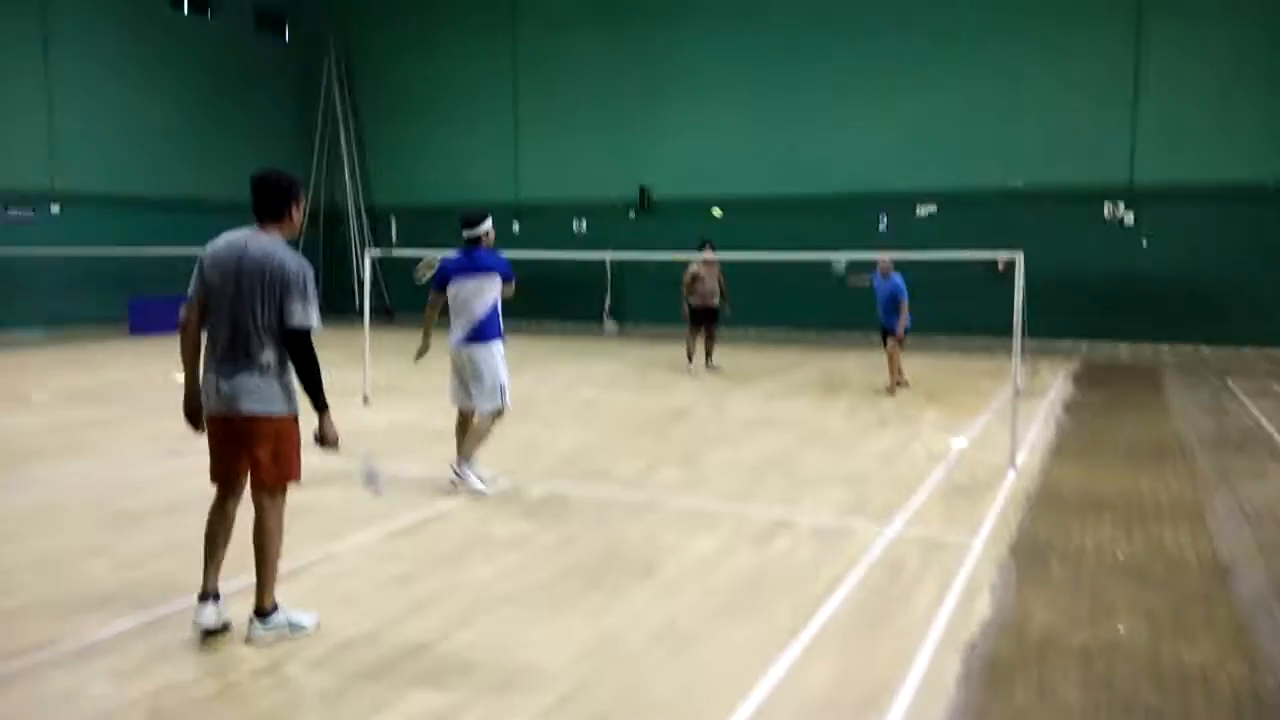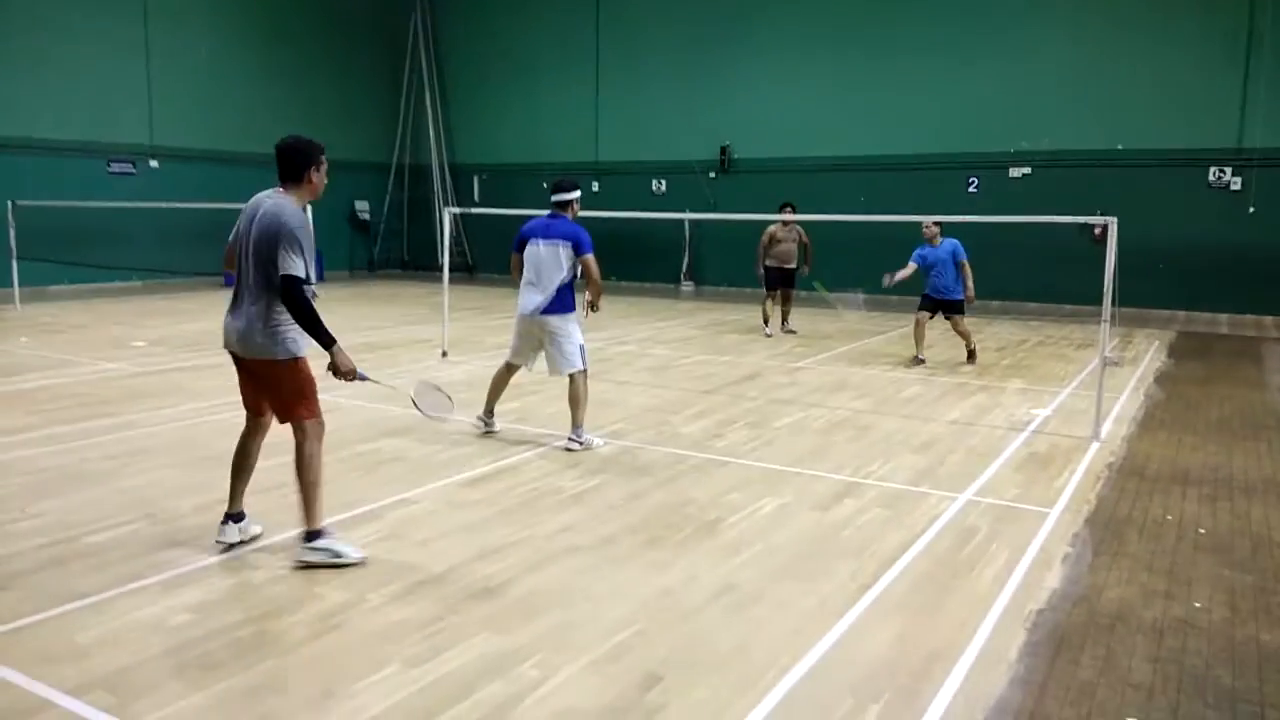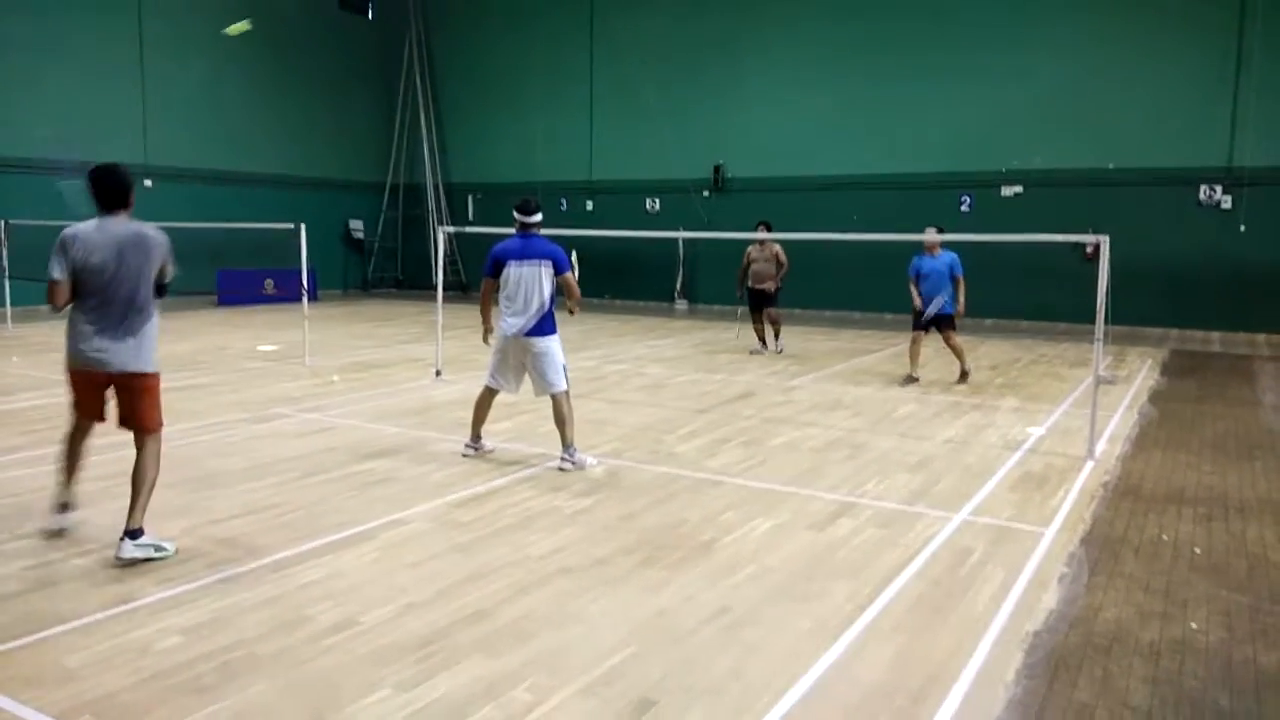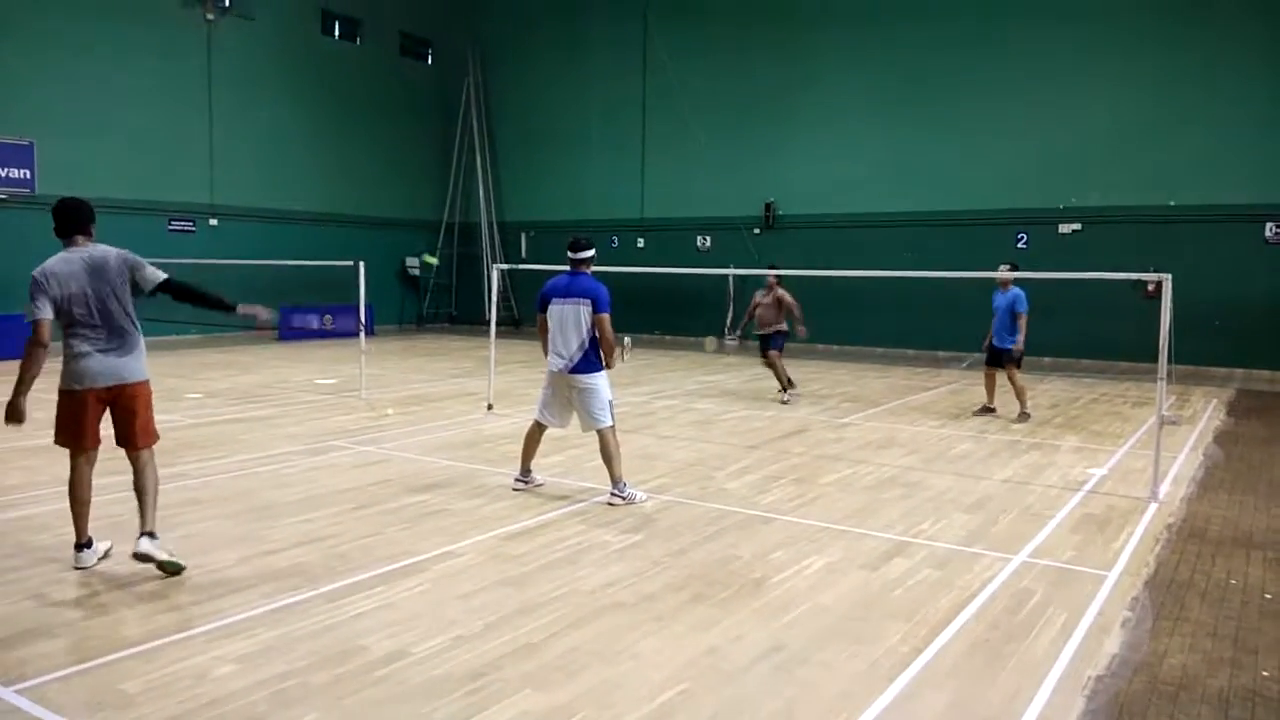
dt=0.7s
person 1, frame 1
left shoulder: (216, 249)
right shoulder: (292, 265)
left elbow: (190, 324)
right elbow: (300, 348)
left wrist: (192, 389)
right wrist: (323, 414)
left hip: (218, 396)
right hip: (267, 402)
left knee: (225, 496)
right knee: (269, 501)
left ankle: (208, 602)
right ankle: (266, 613)
person 1, frame 2
left shoulder: (257, 204)
right shoulder: (293, 221)
left elbow: (231, 261)
right elbow: (292, 294)
right wrist: (334, 349)
left hip: (240, 333)
right hip: (273, 341)
left knee: (257, 422)
right knee: (310, 430)
left ankle: (234, 520)
right ankle: (314, 538)
person 1, frame 3
left shoulder: (74, 237)
right shoulder: (155, 238)
left elbow: (57, 300)
left wrist: (83, 289)
left hip: (86, 354)
right hip: (135, 357)
left knee: (82, 426)
right knee: (149, 441)
left ankle: (63, 505)
right ankle: (134, 535)
person 1, frame 4
left shoulder: (45, 274)
right shoulder: (119, 259)
left elbow: (41, 340)
right elbow: (175, 289)
left wrist: (19, 395)
right wrist: (234, 308)
left hip: (82, 376)
right hip: (130, 372)
left knee: (82, 460)
right knee: (141, 456)
left ankle: (84, 546)
right ankle: (148, 536)
person 2, frame 1
left shoulder: (447, 266)
right shoulder: (498, 263)
left elbow: (433, 307)
right elbow: (509, 292)
left wrist: (426, 339)
left hip: (459, 346)
right hip: (485, 346)
left knee: (466, 408)
right knee: (493, 408)
left ankle: (464, 465)
right ankle: (464, 464)
person 2, frame 2
left shoulder: (528, 229)
right shoulder: (576, 233)
left elbow: (515, 269)
right elbow: (594, 277)
right wrist: (594, 298)
left hip: (527, 310)
right hip: (559, 315)
left knee: (511, 365)
right knee: (577, 372)
left ankle: (487, 417)
right ankle: (577, 435)
person 2, frame 3
left shoulder: (499, 251)
right shoulder: (553, 251)
left elbow: (486, 293)
right elbow: (573, 292)
left wrist: (486, 323)
right wrist: (572, 305)
left hip: (508, 333)
right hip: (542, 335)
left knee: (490, 388)
right knee: (559, 393)
left ankle: (474, 442)
right ankle: (569, 454)
person 2, frame 4
left shoulder: (550, 287)
right shoulder: (596, 289)
left elbow: (542, 328)
right elbow: (605, 334)
right wrist: (609, 358)
left hip: (557, 368)
right hip: (588, 371)
left knee: (539, 422)
right knee: (606, 428)
left ankle: (523, 475)
right ankle: (618, 489)
